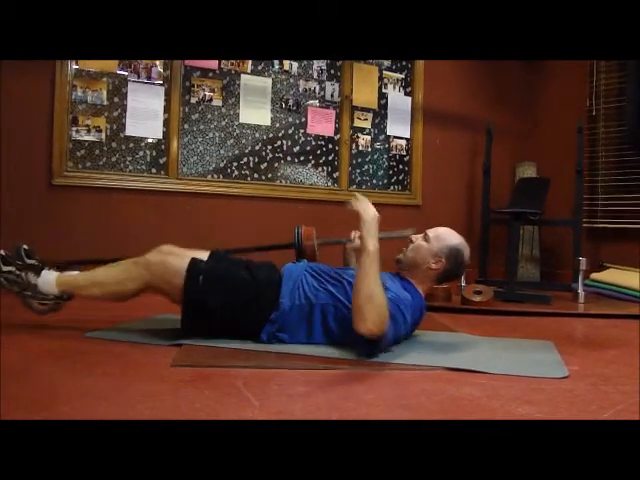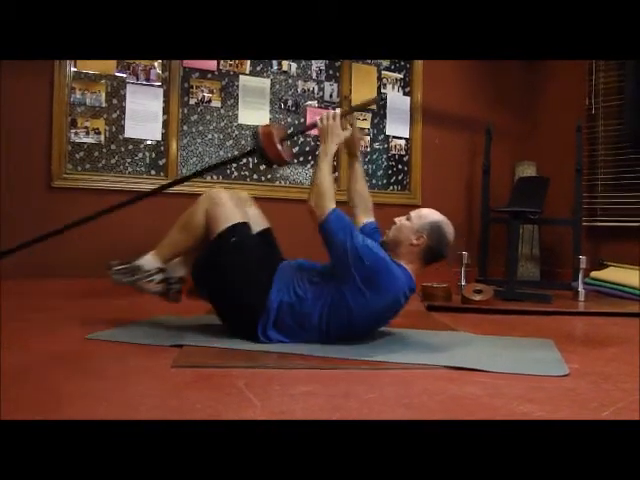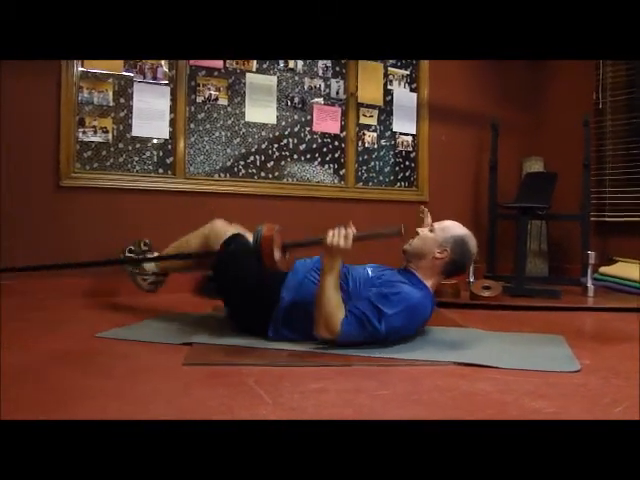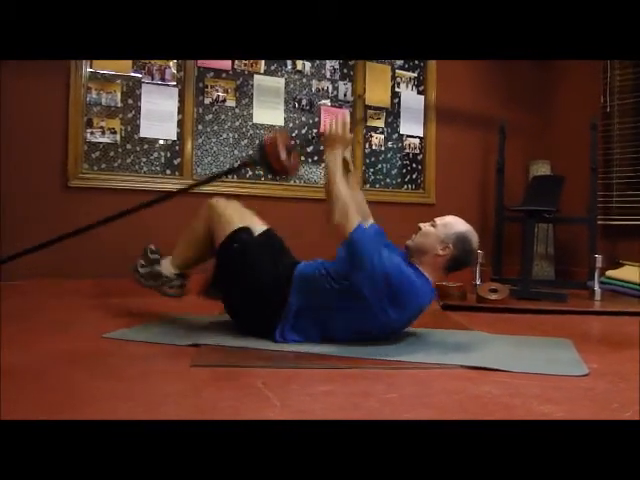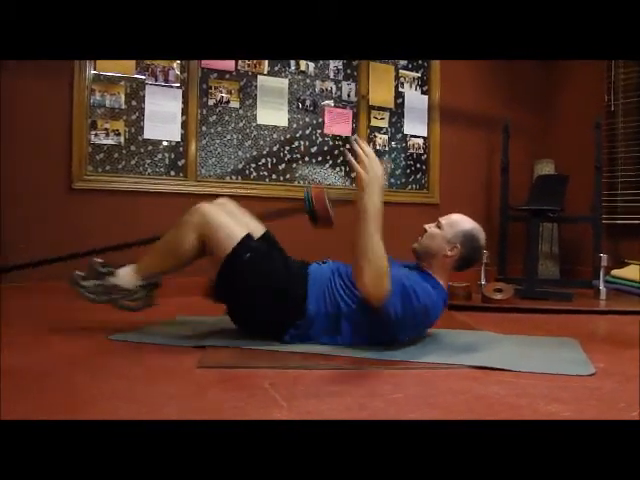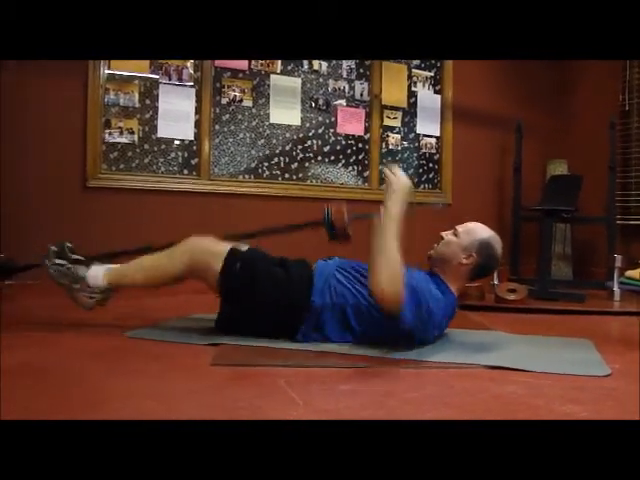
dt=0.4s
person 1, frame 1
left shoulder: (402, 306)
right shoulder: (402, 290)
left elbow: (367, 326)
left wrist: (371, 244)
right wrist: (360, 253)
left hip: (266, 312)
right hip: (274, 286)
left knee: (151, 266)
right knee: (166, 254)
left ankle: (48, 284)
right ankle: (56, 281)
person 1, frame 2
left shoulder: (377, 270)
right shoulder: (393, 275)
left elbow: (320, 208)
right elbow: (362, 218)
left wrist: (329, 147)
right wrist: (354, 158)
left hip: (260, 310)
right hip: (276, 288)
left knee: (215, 201)
right knee: (235, 202)
left ankle: (152, 267)
right ankle: (176, 272)
person 1, frame 3
left shoulder: (405, 303)
right shoulder: (414, 291)
left elbow: (327, 329)
left wrist: (331, 262)
right wrist: (404, 240)
left hip: (271, 305)
right hip: (286, 281)
left knee: (216, 231)
right knee: (232, 237)
left ankle: (149, 267)
right ankle: (157, 264)
person 1, frame 4
left shoulder: (397, 281)
right shoulder: (403, 272)
left elbow: (344, 222)
right elbow: (362, 221)
left wrist: (333, 154)
right wrist: (343, 159)
left hip: (276, 310)
right hip: (292, 284)
left knee: (217, 206)
right knee: (236, 214)
left ankle: (166, 272)
right ankle: (175, 270)
person 1, frame 5
left shoulder: (422, 299)
right shoulder: (420, 275)
left elbow: (370, 286)
left wrist: (370, 197)
right wrist: (369, 207)
left hip: (290, 309)
right hip: (301, 283)
left knee: (204, 215)
right knee: (220, 207)
left ankle: (129, 281)
right ankle: (135, 274)
person 1, frame 6
left shoulder: (429, 302)
right shoulder: (433, 288)
left elbow: (384, 291)
left wrist: (395, 206)
right wrist: (382, 226)
left hip: (294, 310)
right hip: (305, 282)
left knee: (197, 251)
right knee: (205, 247)
left ankle: (93, 279)
right ankle: (102, 276)
